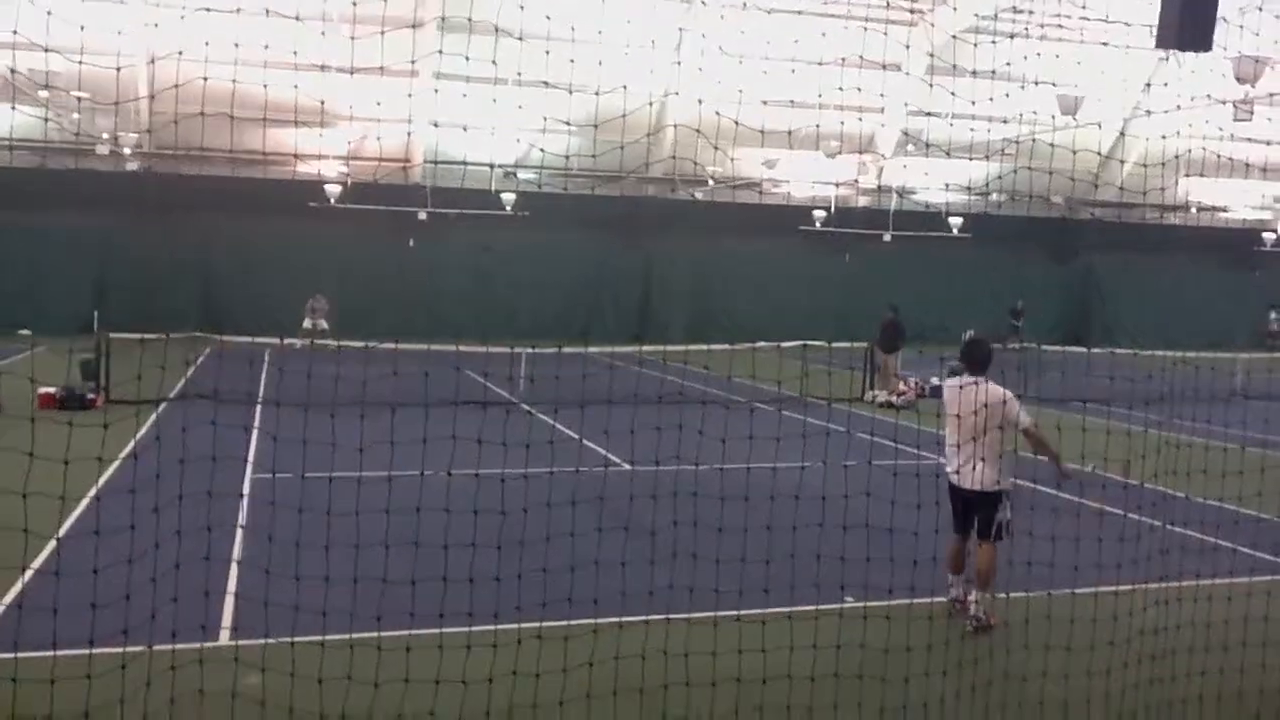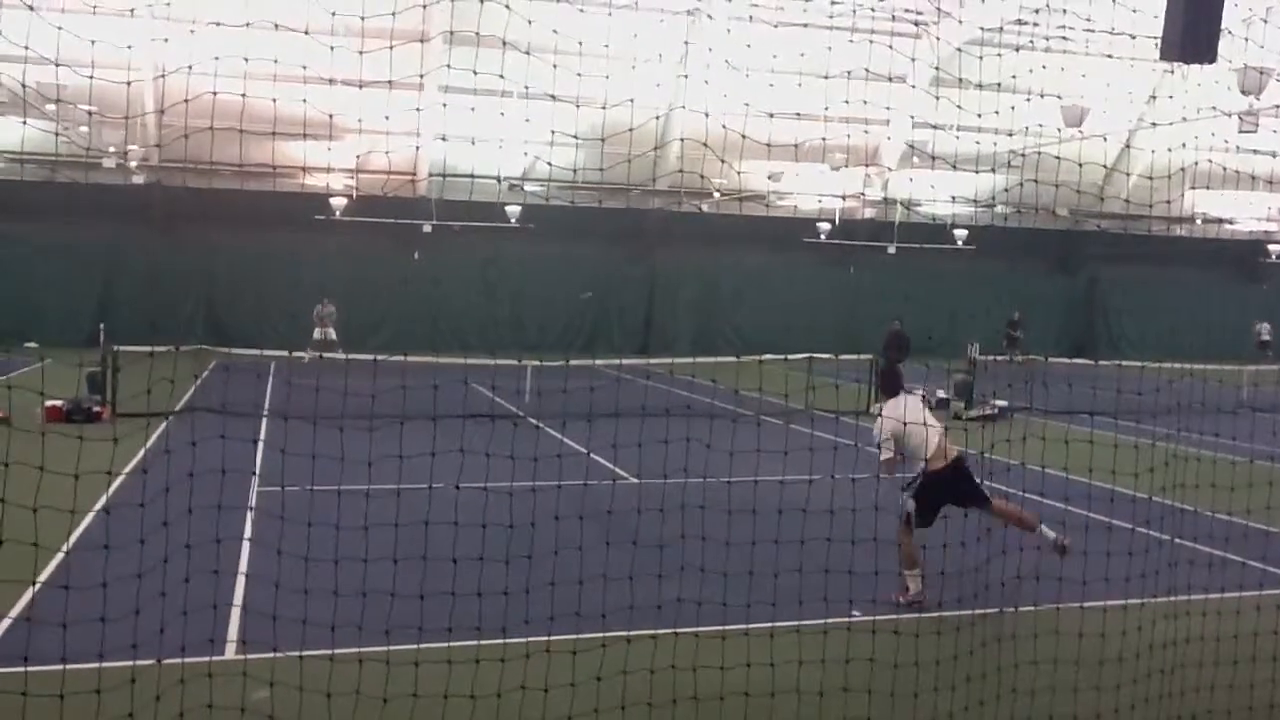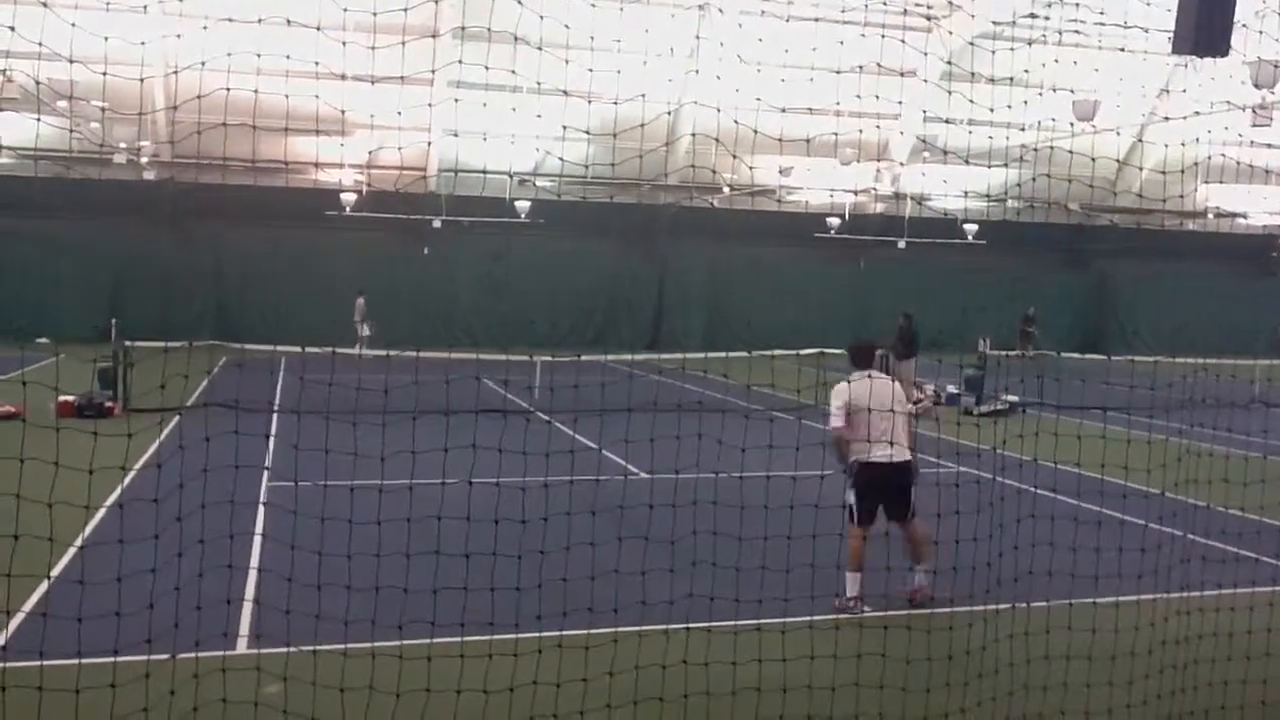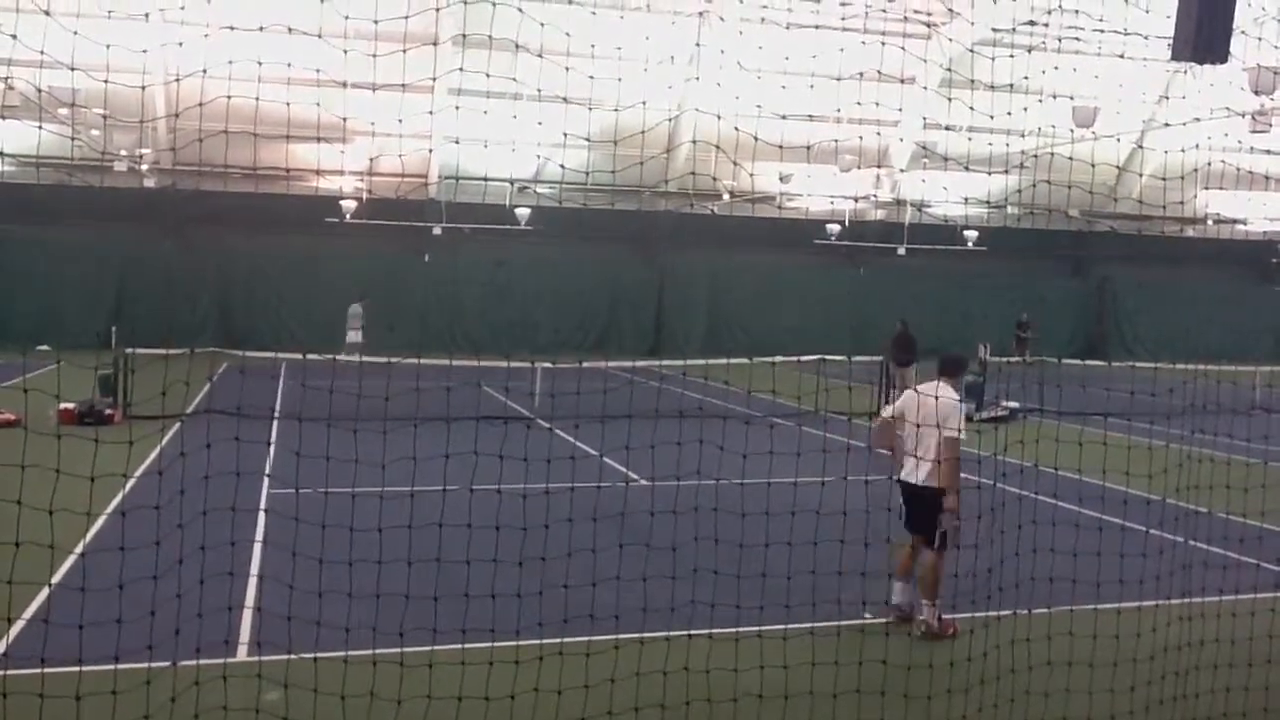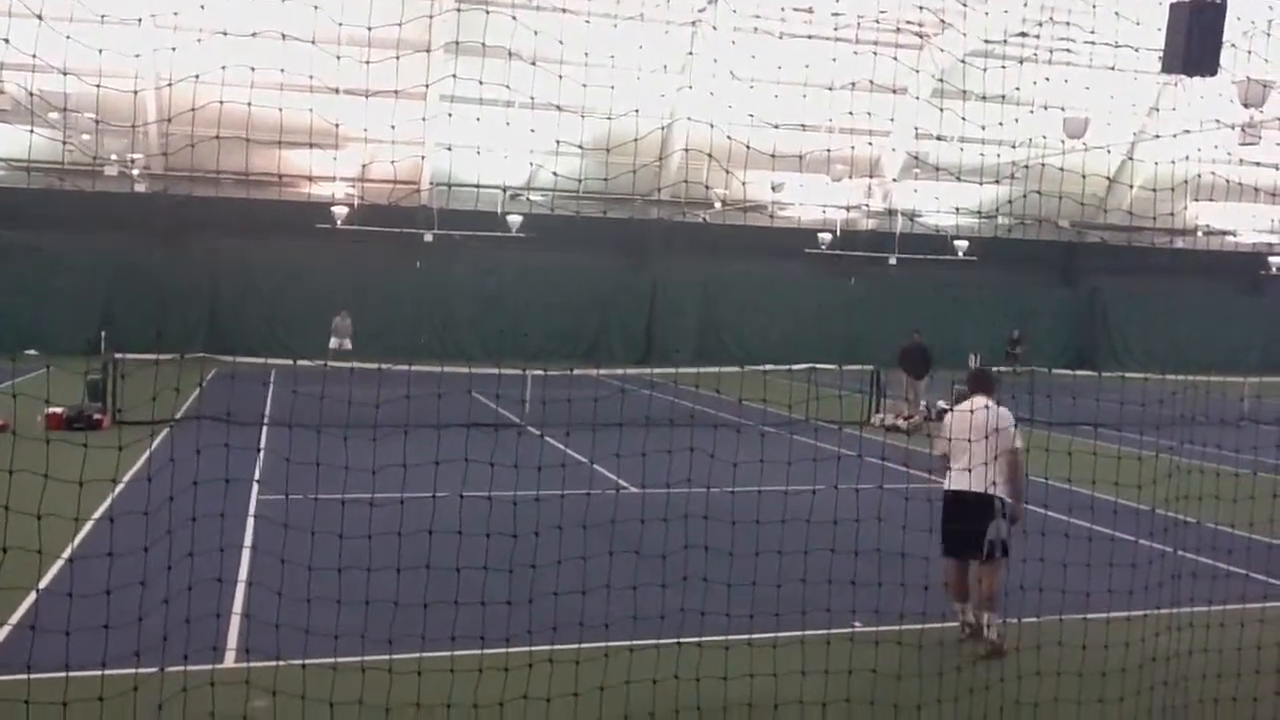
dt=1s
person 1, frame 1
left shoulder: (950, 388)
right shoulder: (1000, 397)
right elbow: (1032, 434)
right wrist: (1057, 460)
left hip: (956, 478)
right hip: (990, 483)
left knee: (959, 538)
right knee: (987, 544)
left ankle: (956, 594)
right ankle: (977, 610)
person 1, frame 2
left shoulder: (884, 421)
right shoulder: (913, 400)
left elbow: (888, 467)
left hip: (931, 477)
right hip: (956, 464)
left knee: (905, 531)
right knee: (994, 506)
left ankle: (914, 592)
right ankle: (1053, 539)
person 1, frame 3
left shoulder: (842, 389)
right shoulder: (893, 384)
left elbow: (837, 434)
right elbow: (908, 420)
left wrist: (846, 464)
left hip: (865, 466)
right hip: (900, 464)
left knee: (859, 530)
right knee: (909, 524)
left ankle: (853, 597)
right ankle: (920, 585)
person 1, frame 4
left shoulder: (912, 393)
right shoulder: (953, 402)
left elbow: (882, 423)
right elbow: (950, 452)
right wrist: (952, 494)
left hip: (908, 479)
right hip: (935, 485)
left knee: (914, 541)
right knee: (934, 550)
left ankle: (899, 602)
right ankle: (929, 619)
person 1, frame 5
left shoulder: (952, 416)
right shoulder: (1004, 416)
right elbow: (1016, 464)
right wrist: (1018, 502)
left hip: (954, 493)
right hip: (988, 496)
left knee: (957, 560)
right knee: (989, 565)
left ankle: (967, 621)
right ankle: (991, 634)
